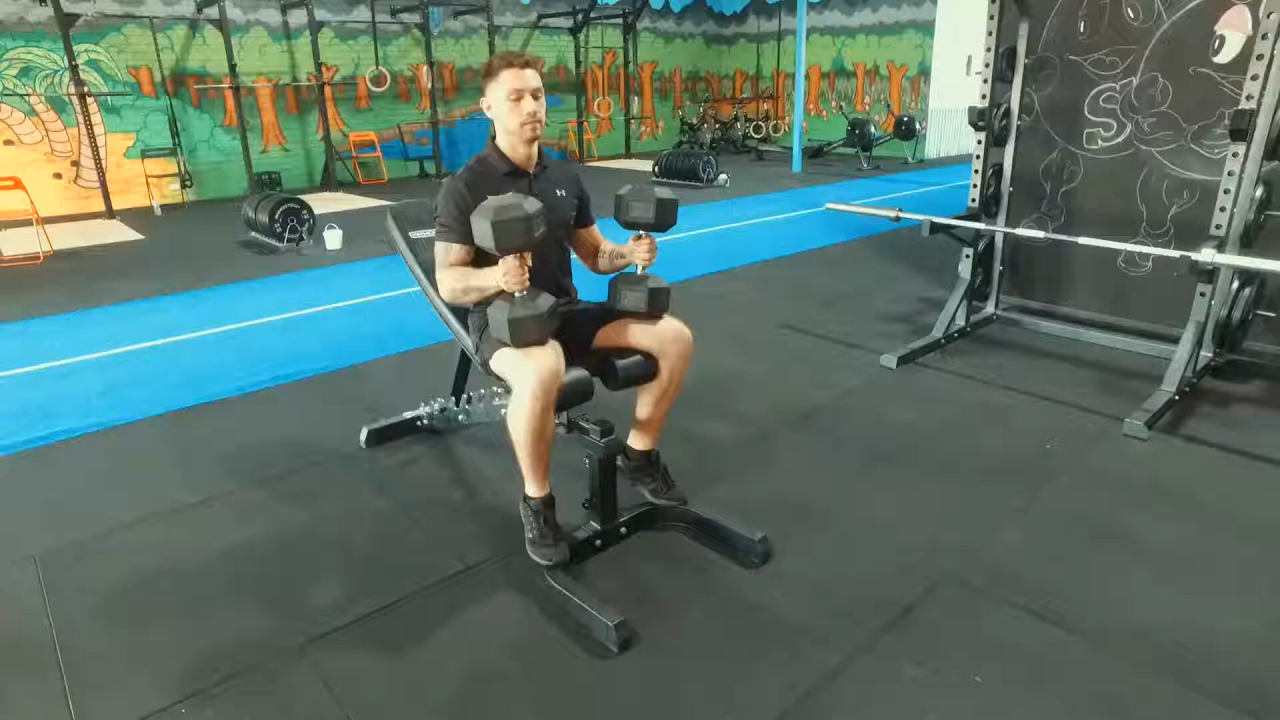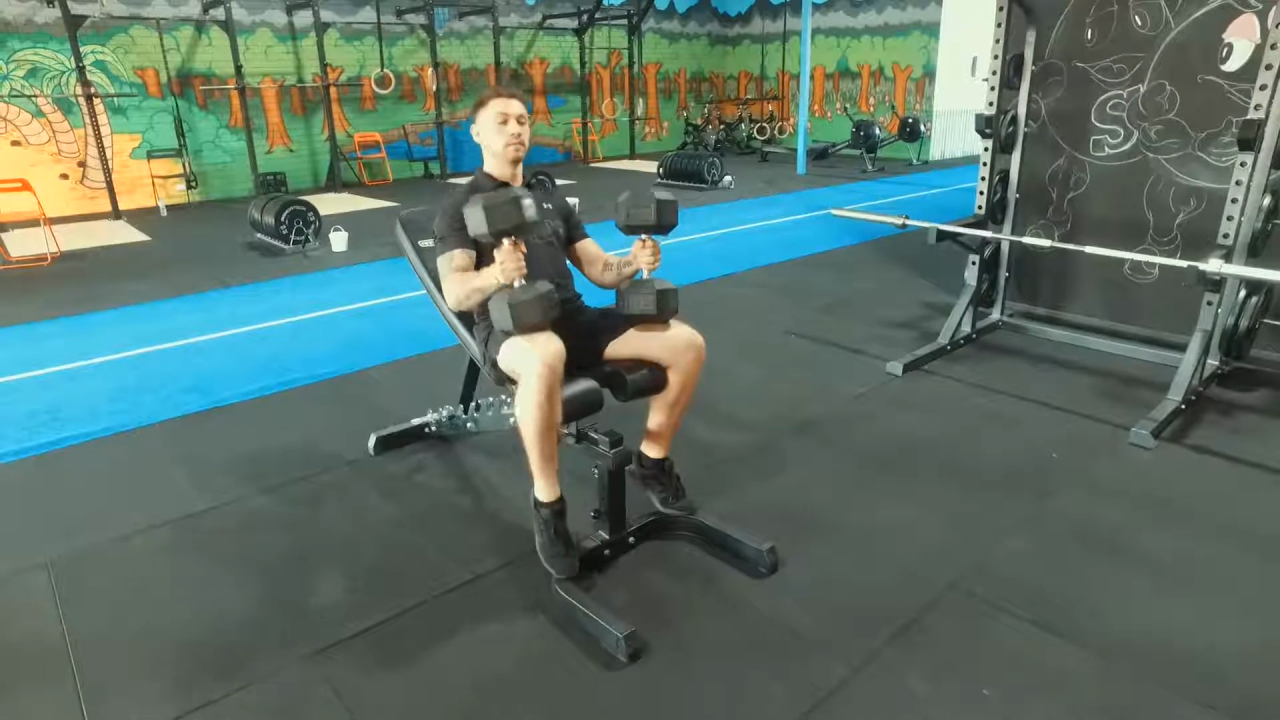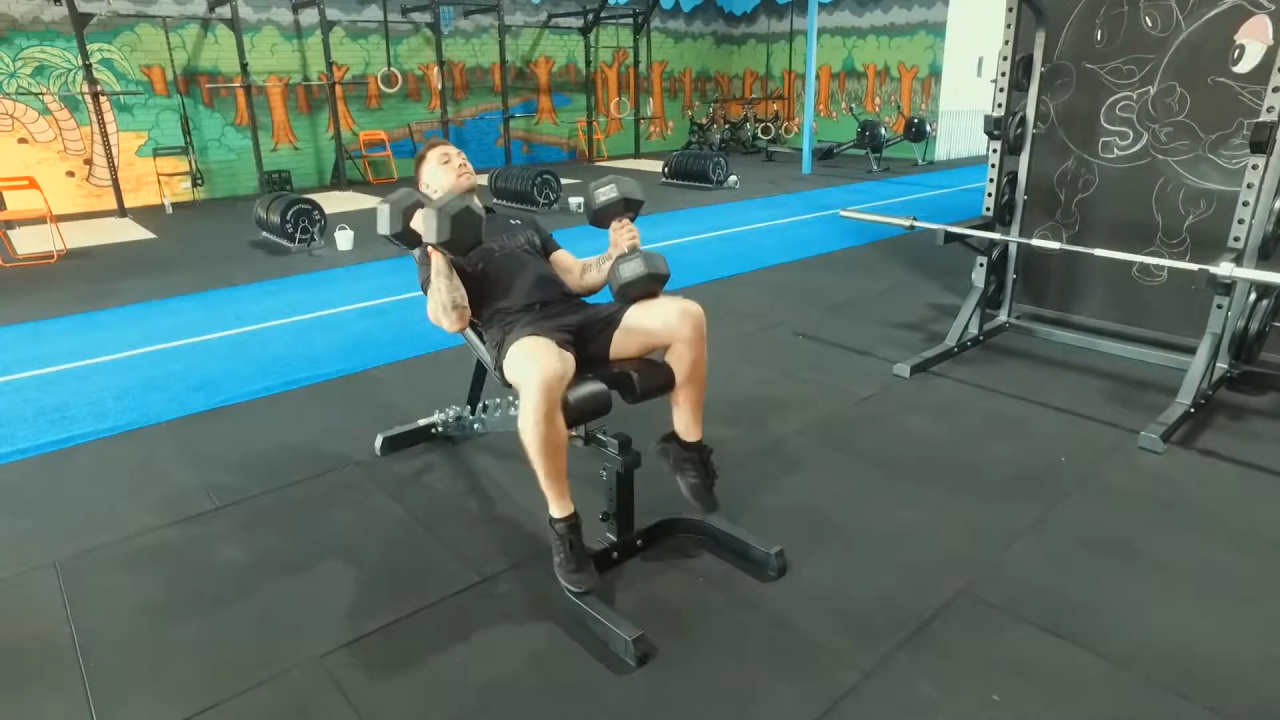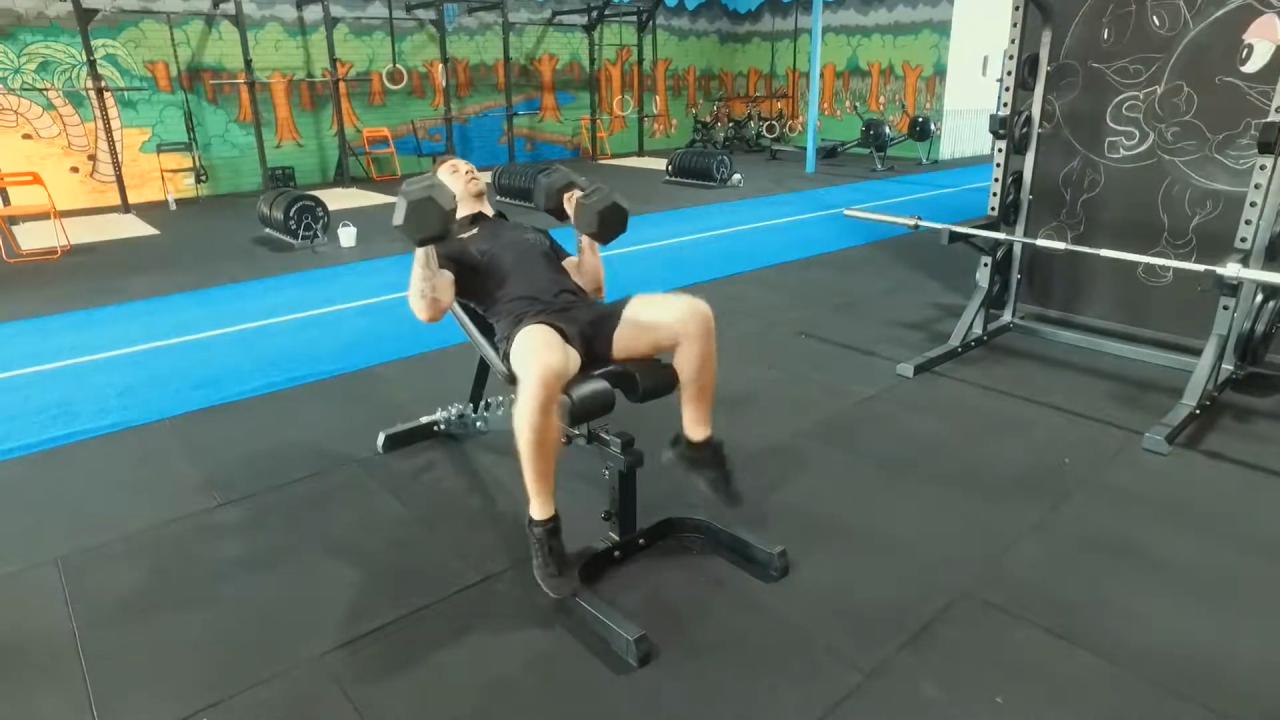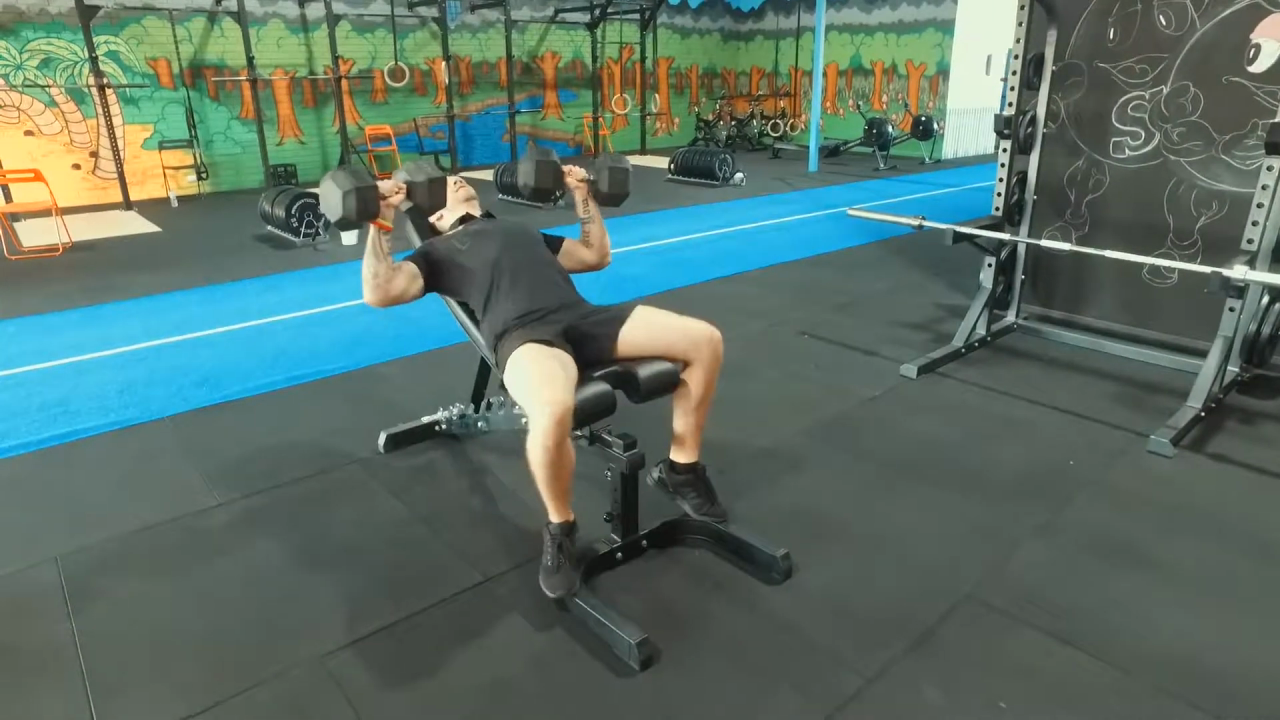
dt=0.7s
person 1, frame 1
left shoulder: (565, 177)
right shoulder: (465, 187)
left elbow: (594, 254)
right elbow: (448, 283)
left wrist: (630, 254)
right wrist: (495, 278)
left hip: (565, 311)
left knee: (674, 337)
right knee: (542, 371)
left ankle: (639, 456)
right ankle: (537, 502)
person 1, frame 2
left shoulder: (552, 200)
right shoulder: (460, 206)
left elbow: (598, 268)
right elbow: (455, 293)
left wrist: (635, 262)
right wrist: (496, 273)
left hip: (573, 318)
right hip: (511, 327)
left knee: (687, 345)
right knee: (546, 359)
left ankle: (652, 463)
right ankle: (548, 506)
person 1, frame 3
left shoulder: (521, 223)
right shoulder: (439, 247)
left elbow: (580, 279)
right elbow: (453, 319)
left wrist: (617, 250)
right wrist: (438, 250)
left hip: (583, 319)
right hip: (523, 333)
left knee: (685, 317)
right knee: (542, 383)
left ankle: (686, 448)
right ankle: (564, 524)
person 1, frame 4
left shoulder: (534, 232)
right shoulder: (449, 246)
left elbow: (592, 286)
right elbow: (428, 308)
left wrist: (582, 228)
left hip: (591, 317)
right hip: (533, 327)
left knee: (694, 316)
right knee: (543, 374)
left ankle: (696, 442)
right ankle: (542, 523)
person 1, frame 5
left shoulder: (525, 231)
right shoulder: (438, 252)
left elbow: (598, 257)
right elbow: (379, 293)
left wrist: (583, 197)
right wrist: (382, 220)
left hip: (585, 318)
right hip: (525, 333)
left knee: (706, 341)
right knee: (552, 413)
left ankle: (680, 468)
right ankle: (560, 527)
